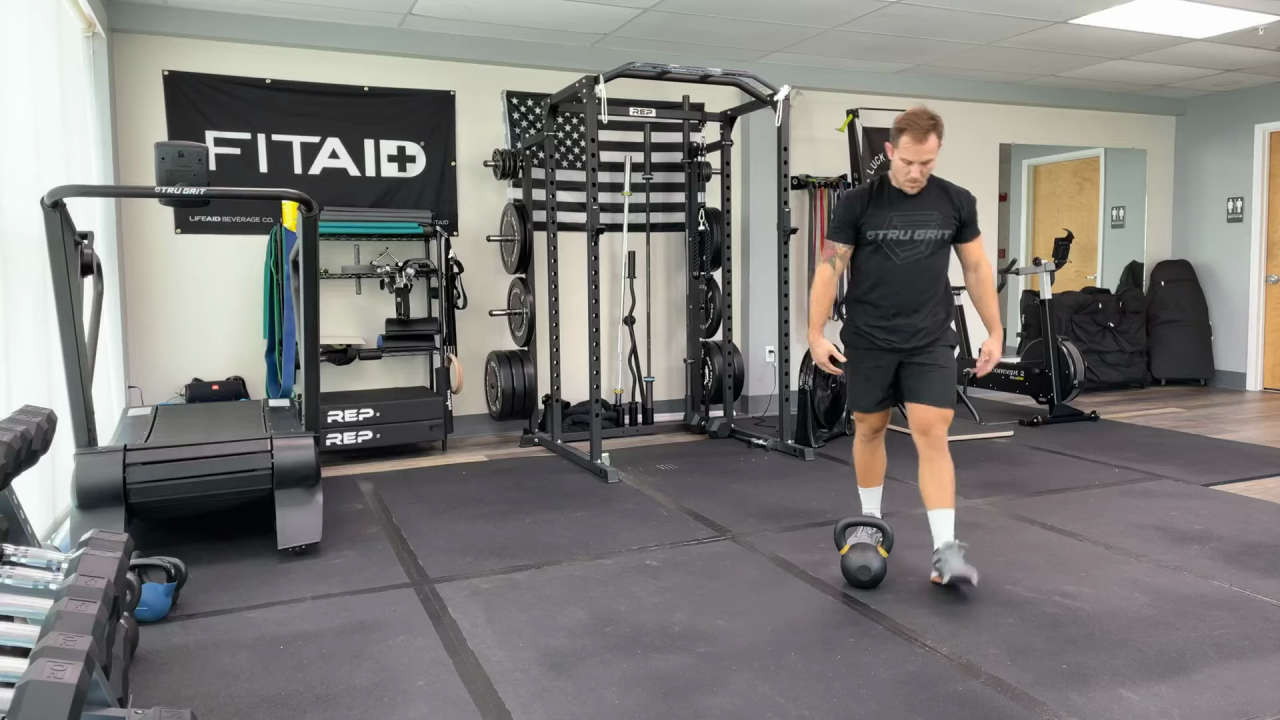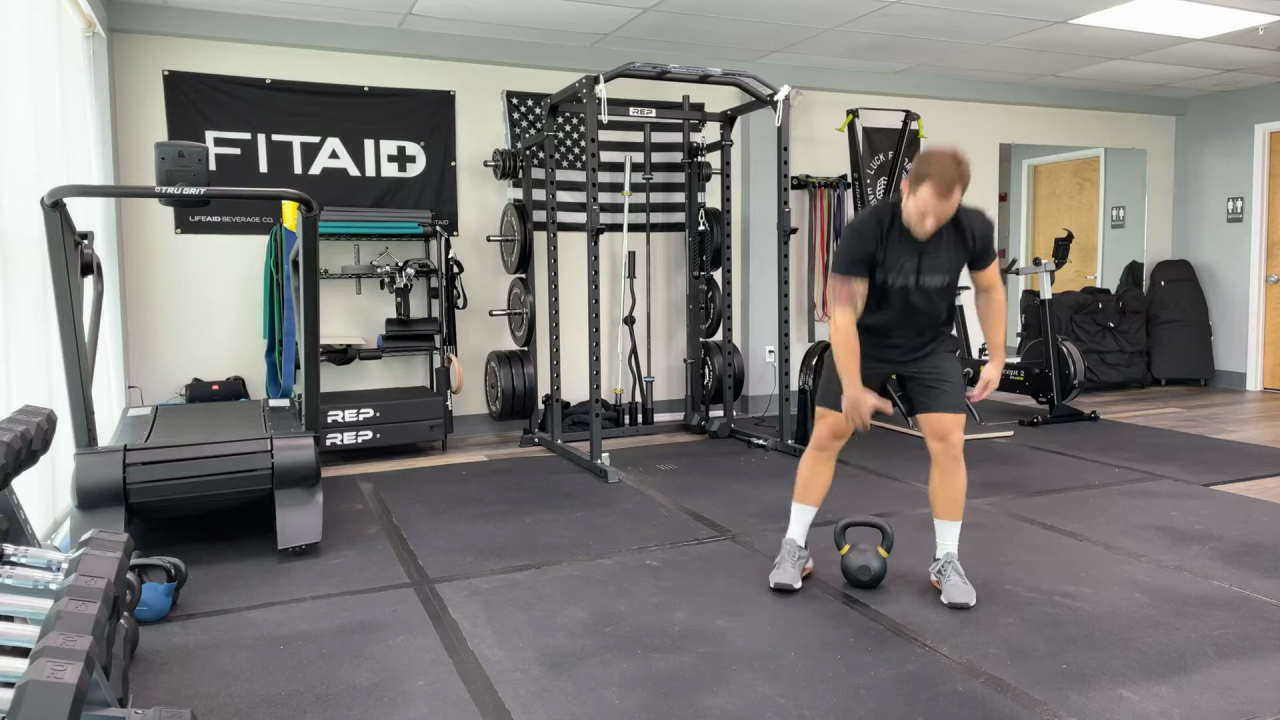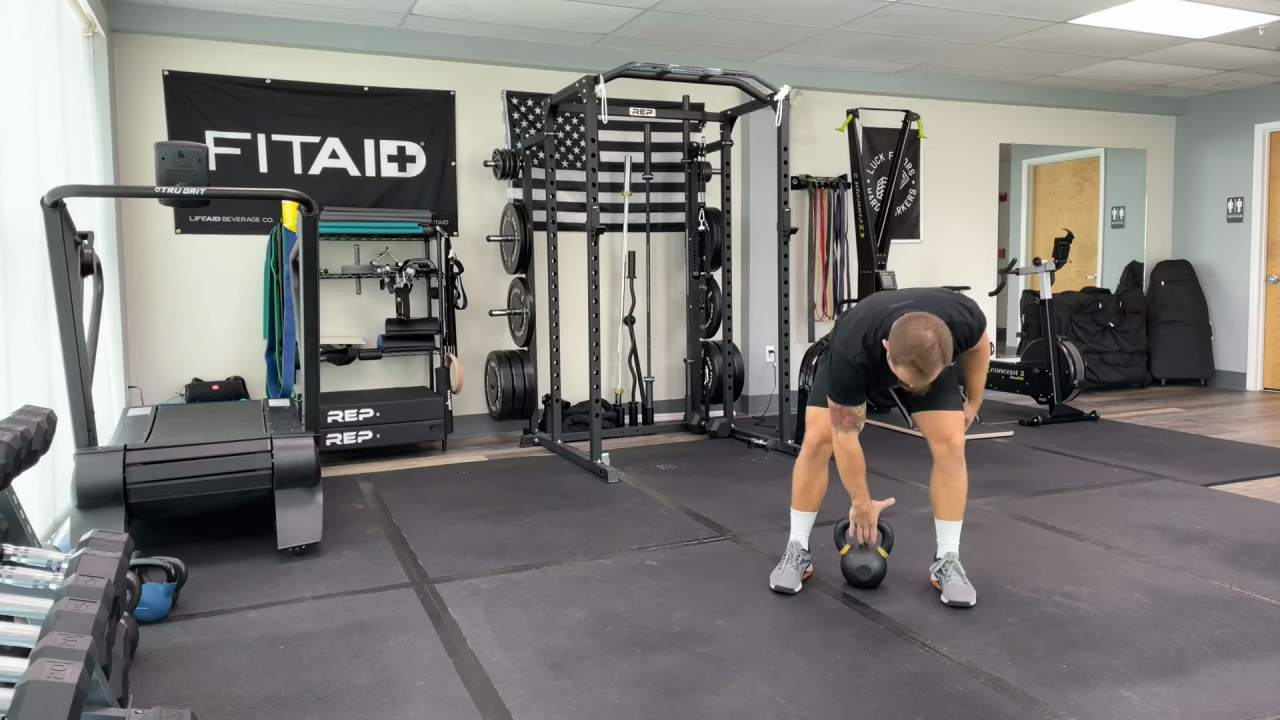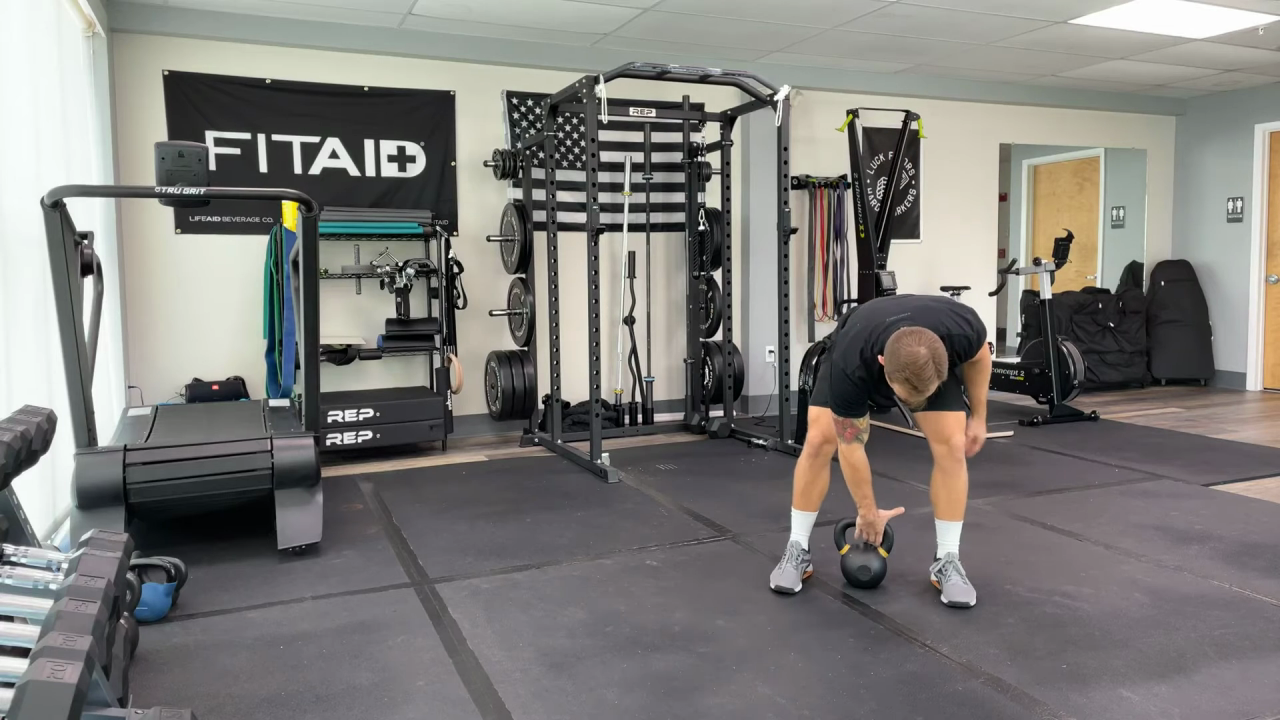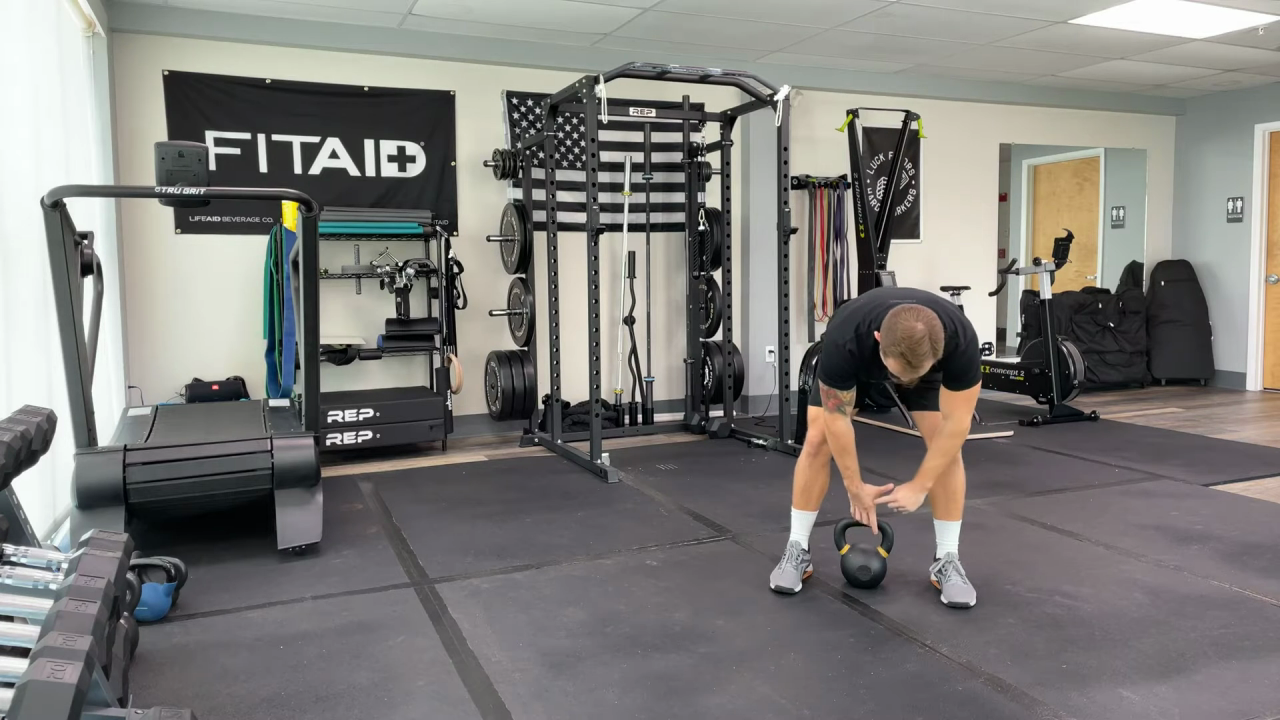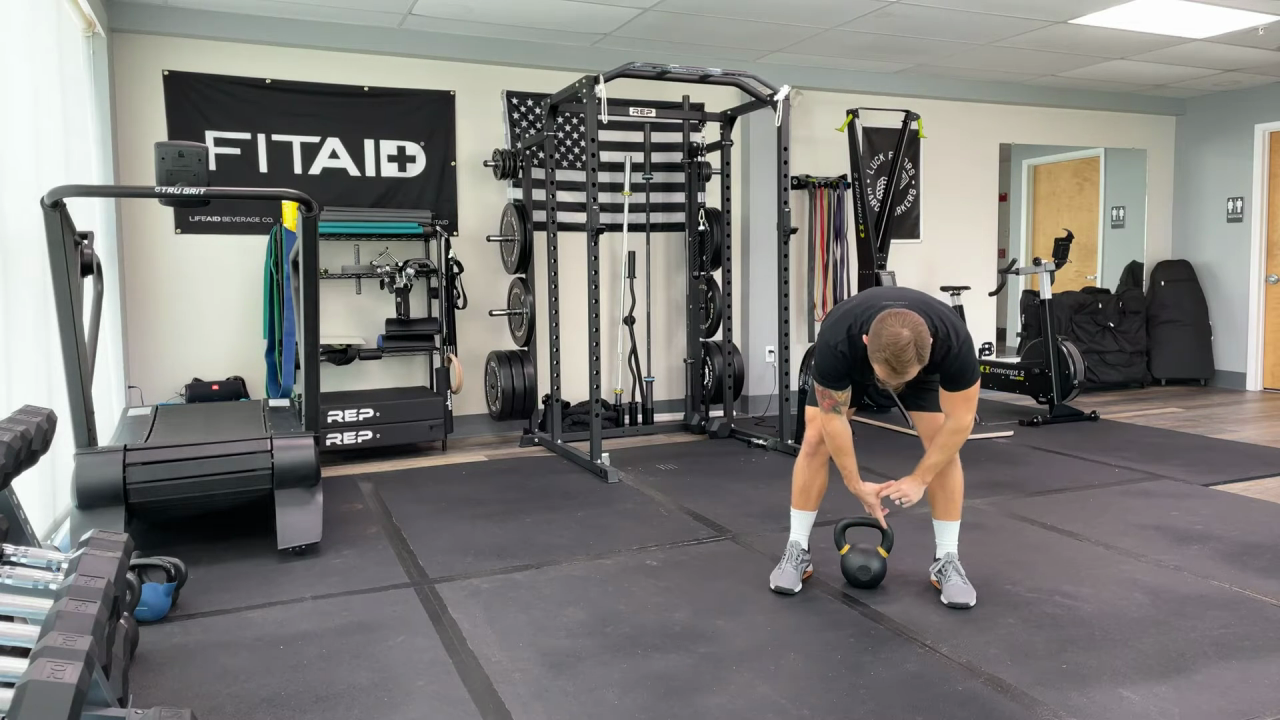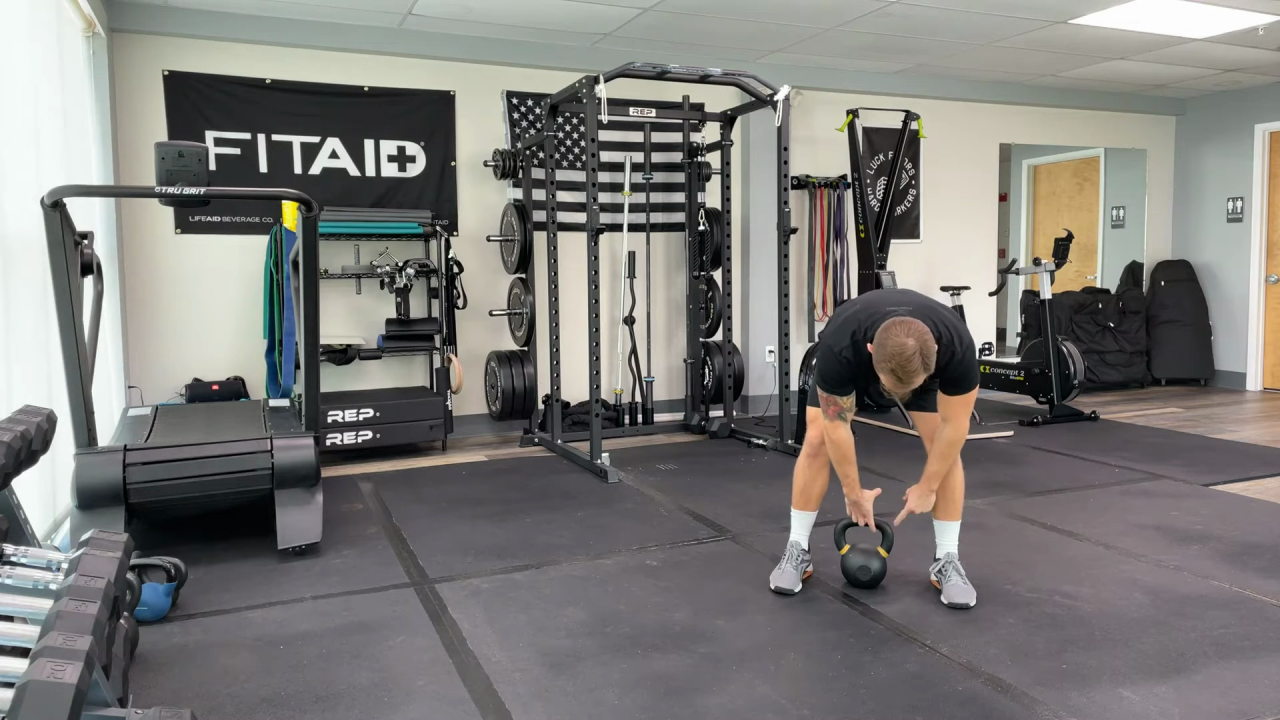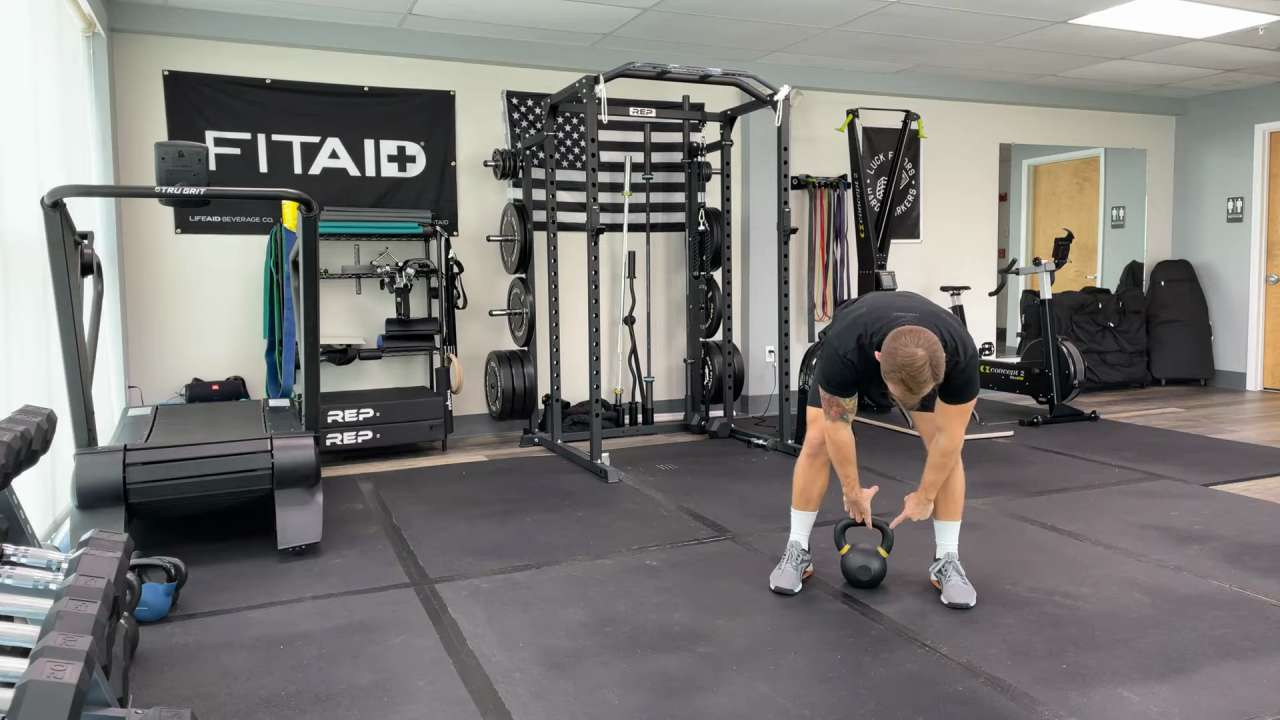
dt=0.5s
person 1, frame 1
left shoulder: (956, 202)
right shoulder: (858, 203)
left elbow: (976, 268)
right elbow: (829, 269)
left wrist: (994, 331)
right wrist: (816, 334)
left hip: (930, 342)
right hip: (868, 341)
left knee: (930, 436)
right knee: (869, 430)
left ankle: (945, 547)
right ankle: (871, 521)
person 1, frame 2
left shoulder: (975, 229)
right shoulder: (866, 229)
left elbow: (990, 291)
right elbow: (842, 311)
left wrist: (996, 359)
right wrist: (852, 387)
left hip: (931, 349)
right hip: (865, 341)
left knee: (948, 445)
right knee: (827, 435)
left ankle: (946, 560)
right ankle: (795, 546)
person 1, frame 3
left shoulder: (962, 319)
right shoulder: (851, 353)
right elbow: (846, 436)
left wrist: (974, 399)
right wrist: (861, 504)
left hip: (928, 358)
right hip: (851, 355)
left knee: (950, 442)
right knee: (818, 440)
left ankle: (947, 560)
right ankle: (797, 550)
person 1, frame 4
left shoulder: (961, 330)
right shoulder: (850, 365)
right elbow: (851, 447)
left wrist: (977, 415)
right wrist: (868, 513)
right hip: (854, 350)
left knee: (951, 444)
right knee: (819, 440)
left ankle: (947, 561)
right ankle: (797, 550)
person 1, frame 5
left shoulder: (959, 338)
right shoulder: (844, 340)
left elbow: (956, 422)
right elbow: (836, 418)
left wrist: (921, 487)
right wrist: (855, 487)
left hip: (926, 358)
right hip: (856, 359)
left knee: (944, 445)
right knee: (817, 440)
left ankle: (947, 559)
right ankle: (797, 550)
person 1, frame 6
left shoulder: (953, 342)
right shoulder: (835, 341)
left elbow: (960, 420)
right elbow: (832, 417)
left wrist: (919, 479)
right wrist: (855, 484)
left hip: (923, 364)
right hip: (851, 361)
left knee: (942, 445)
right knee: (815, 440)
left ankle: (946, 560)
right ankle: (796, 550)
person 1, frame 7
left shoulder: (956, 346)
right shoulder: (840, 346)
left elbow: (954, 425)
right elbow: (836, 426)
left wrist: (927, 488)
right wrist: (853, 492)
left hip: (922, 360)
right hip: (854, 360)
left knee: (943, 445)
right knee: (817, 439)
left ankle: (947, 559)
right ankle: (797, 550)
person 1, frame 8
left shoulder: (960, 354)
right shoulder: (844, 349)
left elbow: (949, 436)
right elbow: (838, 426)
left wrist: (925, 496)
right wrist: (852, 491)
left hip: (926, 359)
right hip: (853, 348)
left knee: (944, 447)
right knee: (817, 440)
left ankle: (947, 560)
right ankle: (797, 551)
